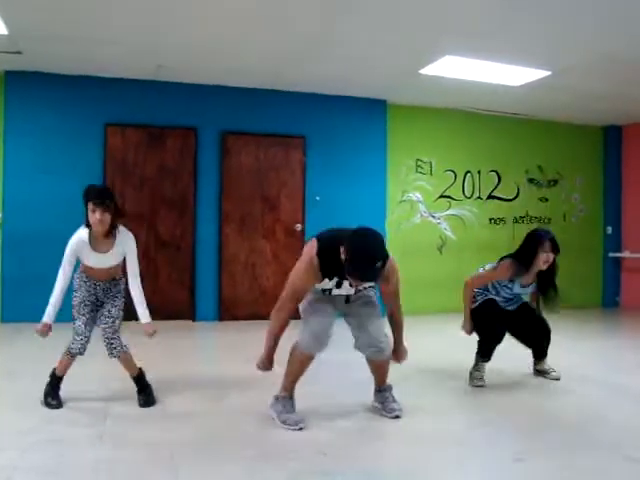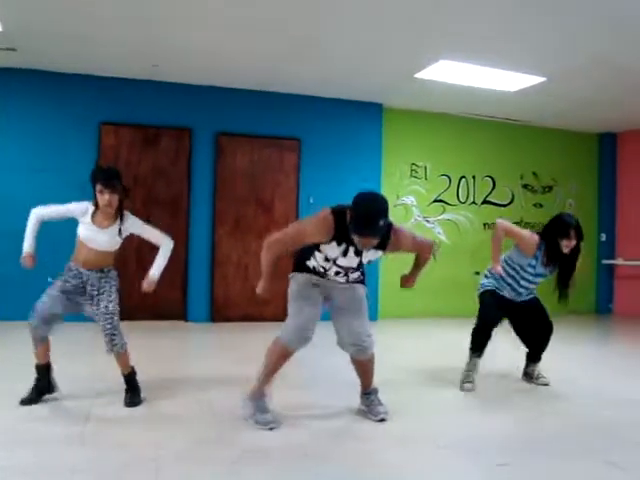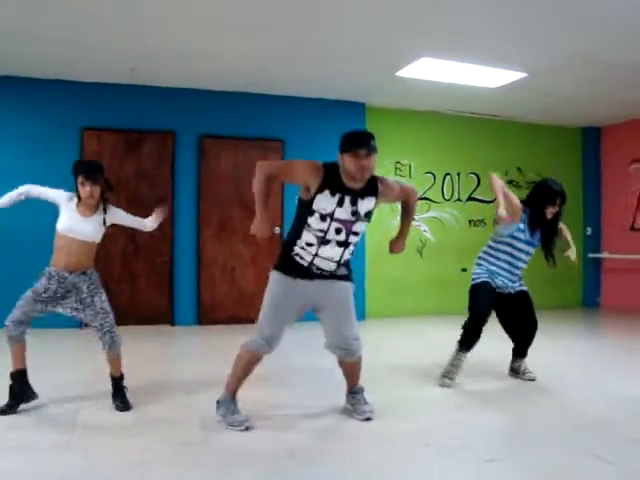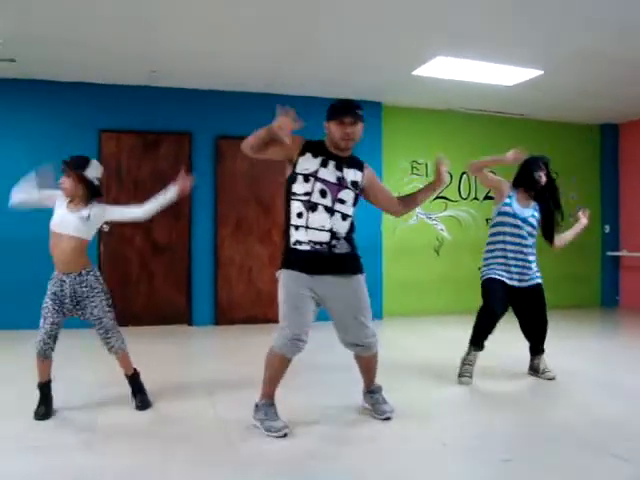
dt=0.5s
person 1, frame 1
left shoulder: (387, 268)
right shoulder: (315, 258)
left elbow: (393, 307)
right elbow: (283, 307)
left wrist: (398, 344)
right wrist: (268, 353)
left hip: (358, 295)
right hip: (319, 291)
left knee: (377, 342)
right knee: (315, 334)
left ankle: (383, 393)
right ankle: (283, 398)
person 1, frame 2
left shoulder: (394, 237)
right shoulder: (326, 222)
left elbow: (427, 246)
right elbow: (273, 243)
left wrist: (412, 276)
right wrist: (266, 281)
left hip: (349, 283)
right hip: (309, 276)
left knee: (359, 341)
right knee: (298, 331)
left ankle: (368, 395)
right ankle: (257, 396)
person 1, frame 3
left shoulder: (380, 189)
right shoulder: (315, 175)
left elbow: (410, 193)
right elbow: (264, 168)
left wrist: (402, 235)
right wrist: (261, 216)
left hip: (337, 281)
right hip: (291, 275)
left knee: (347, 344)
right knee: (264, 339)
left ankle: (354, 394)
right ankle: (227, 399)
person 1, frame 4
left shoulder: (361, 171)
right shoulder: (299, 150)
left elbow: (398, 207)
right elbow: (250, 148)
left wrist: (434, 186)
right wrist: (275, 128)
left hip: (344, 271)
right hip: (298, 268)
left knee: (363, 339)
right knee: (291, 338)
left ankle: (372, 392)
right ankle: (264, 406)
person 2, frame 1
left shoulder: (125, 237)
right shoulder: (79, 239)
left elbow: (134, 279)
right elbow: (62, 279)
left wrist: (145, 319)
right wrist: (47, 318)
left hip: (114, 287)
right hip: (86, 285)
left knee: (110, 336)
right knee: (80, 336)
left ankle: (142, 385)
right ankle: (53, 386)
person 2, frame 2
left shoulder: (128, 221)
right shoulder: (82, 209)
left elbow: (166, 243)
right elbow: (37, 213)
left wrist: (154, 274)
right wrist: (28, 249)
left hip: (104, 279)
right hip: (74, 273)
left knee: (112, 333)
right knee: (38, 319)
left ankle: (131, 384)
right ankle: (43, 381)
person 2, frame 3
left shoulder: (109, 213)
right shoulder: (65, 200)
left elbow: (144, 224)
right elbow: (29, 190)
left wrist: (155, 220)
left hip: (87, 280)
right hip: (54, 277)
left knee: (109, 333)
left ankle: (118, 389)
person 2, frame 4
left shoulder: (99, 210)
right shoulder: (57, 199)
left elbow: (142, 212)
right elbow: (17, 199)
left wrist: (174, 191)
right wrist: (34, 181)
left hip: (87, 281)
right hip: (59, 281)
left knee: (111, 336)
right knee: (44, 340)
left ankle: (137, 387)
right ankle: (45, 398)
person 3, frame 1
left shoulder: (543, 273)
right shoulder: (508, 267)
left elbow: (534, 295)
right elbow: (469, 284)
left wrist: (533, 314)
right wrist: (468, 318)
left hip: (513, 303)
right hip: (487, 299)
left knee: (541, 330)
right knee: (494, 329)
left ankle: (541, 363)
right ankle: (479, 367)
person 3, frame 2
left shoulder: (563, 255)
right shoulder: (532, 242)
right elbow: (500, 225)
right wrist: (496, 262)
left hip: (523, 294)
right hip: (496, 287)
left knee: (544, 328)
right knee: (488, 320)
left ankle: (531, 369)
right ankle: (472, 365)
person 3, frame 3
left shoulder: (545, 223)
right shoulder: (516, 209)
left elbow: (559, 227)
right elbow: (494, 178)
left wrist: (571, 246)
right wrist: (501, 207)
left hip: (512, 283)
right hip: (487, 275)
left knee: (527, 325)
right knee: (478, 315)
left ankle: (518, 363)
right ankle: (458, 359)
person 3, frame 4
left shoulder: (540, 207)
right shoulder: (504, 190)
left elbow: (554, 242)
right elbow: (474, 168)
left wrist: (580, 224)
right wrist: (503, 158)
left hip: (528, 275)
right hip: (497, 270)
left knee: (537, 320)
right knee: (492, 311)
left ankle: (537, 361)
right ankle: (471, 356)
